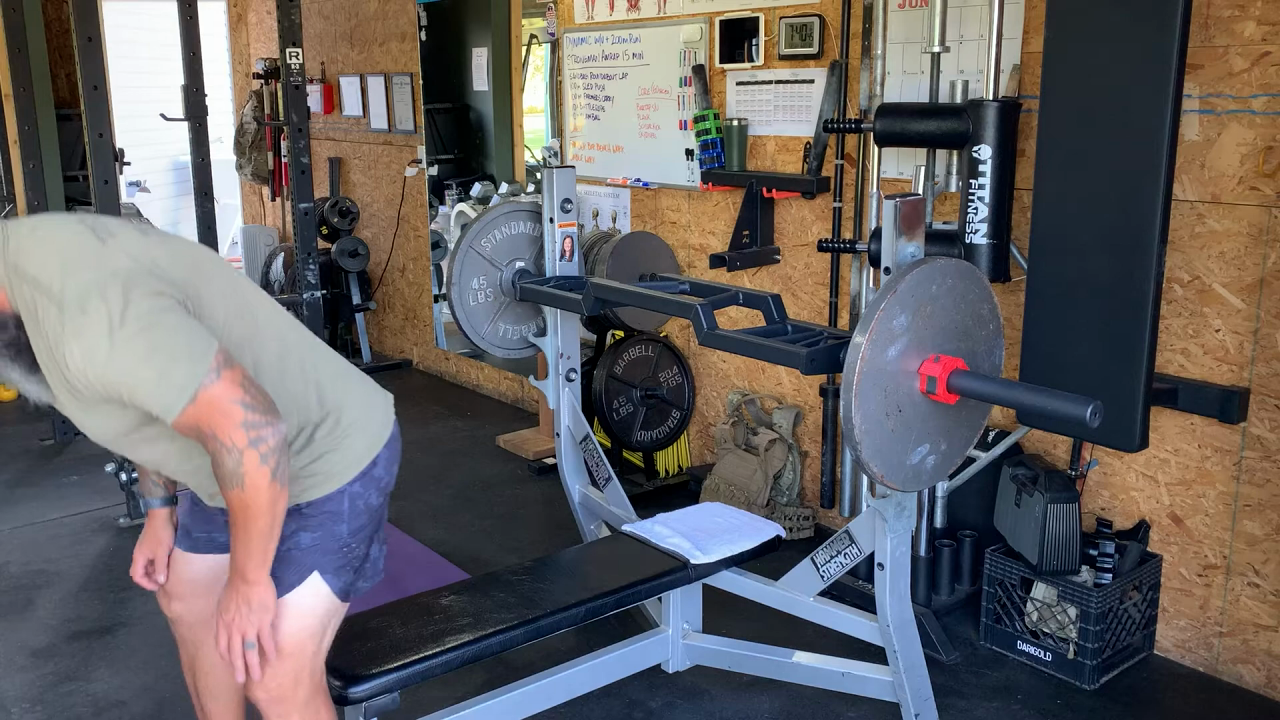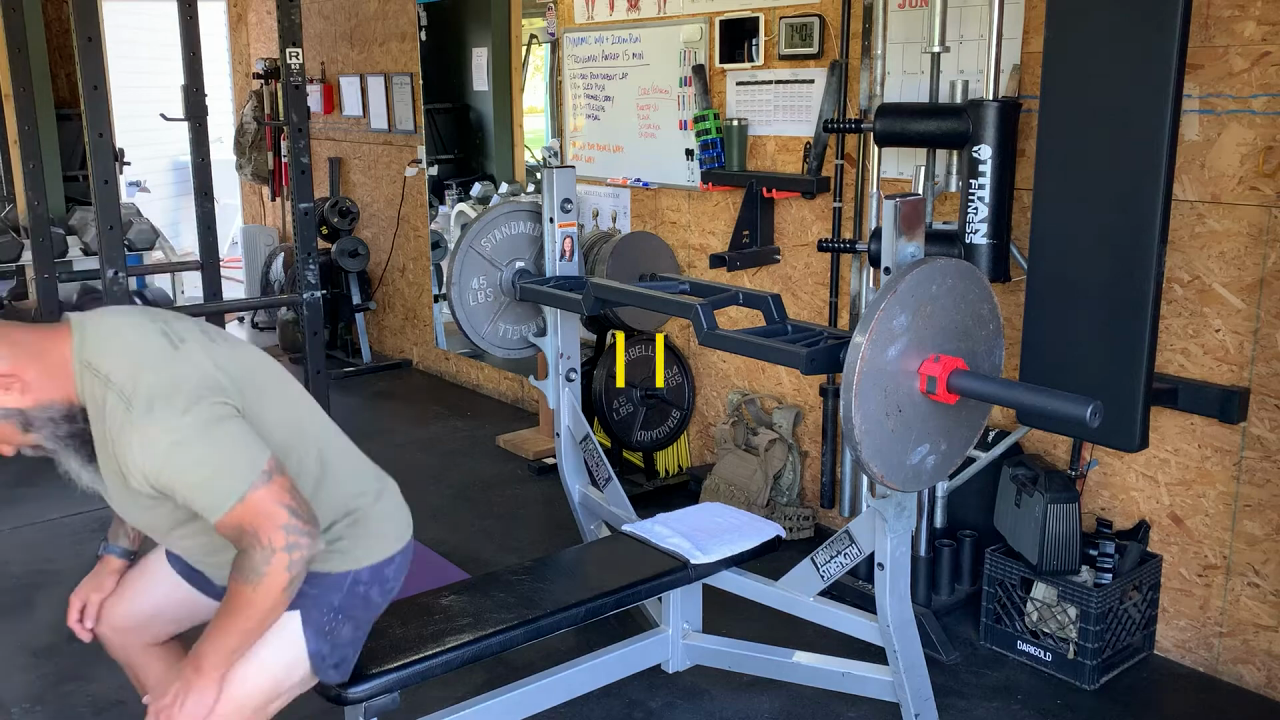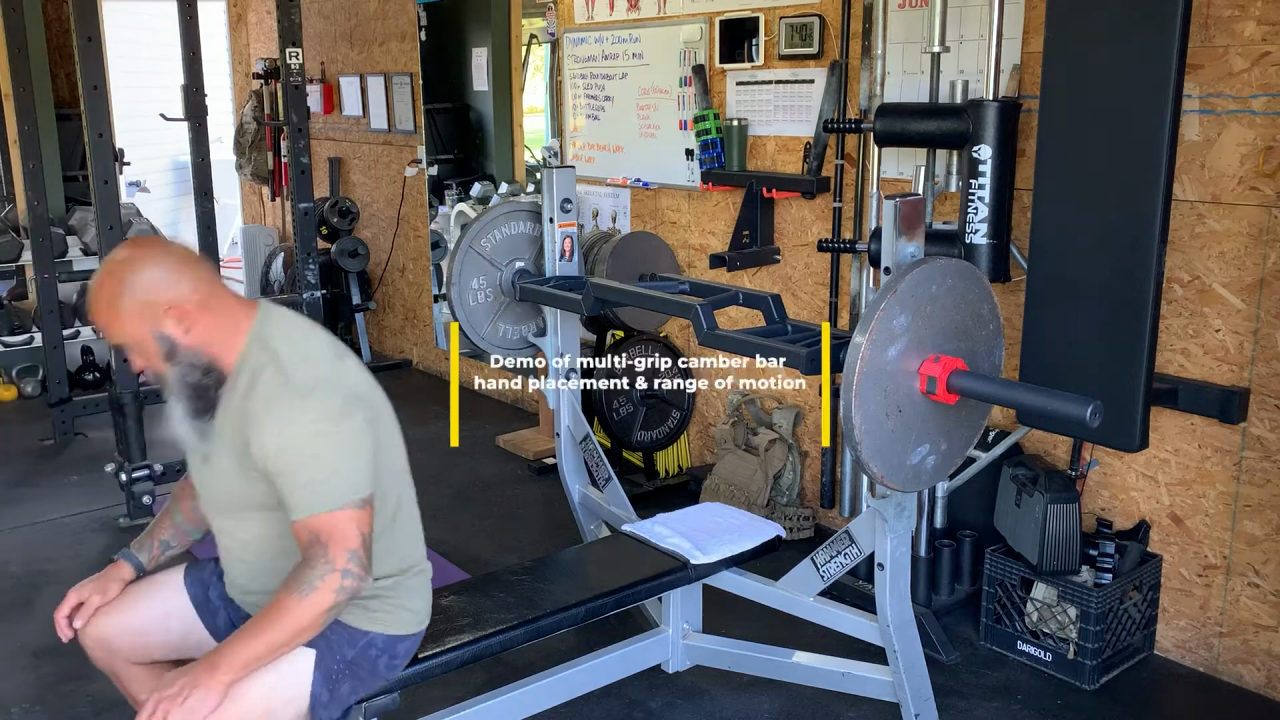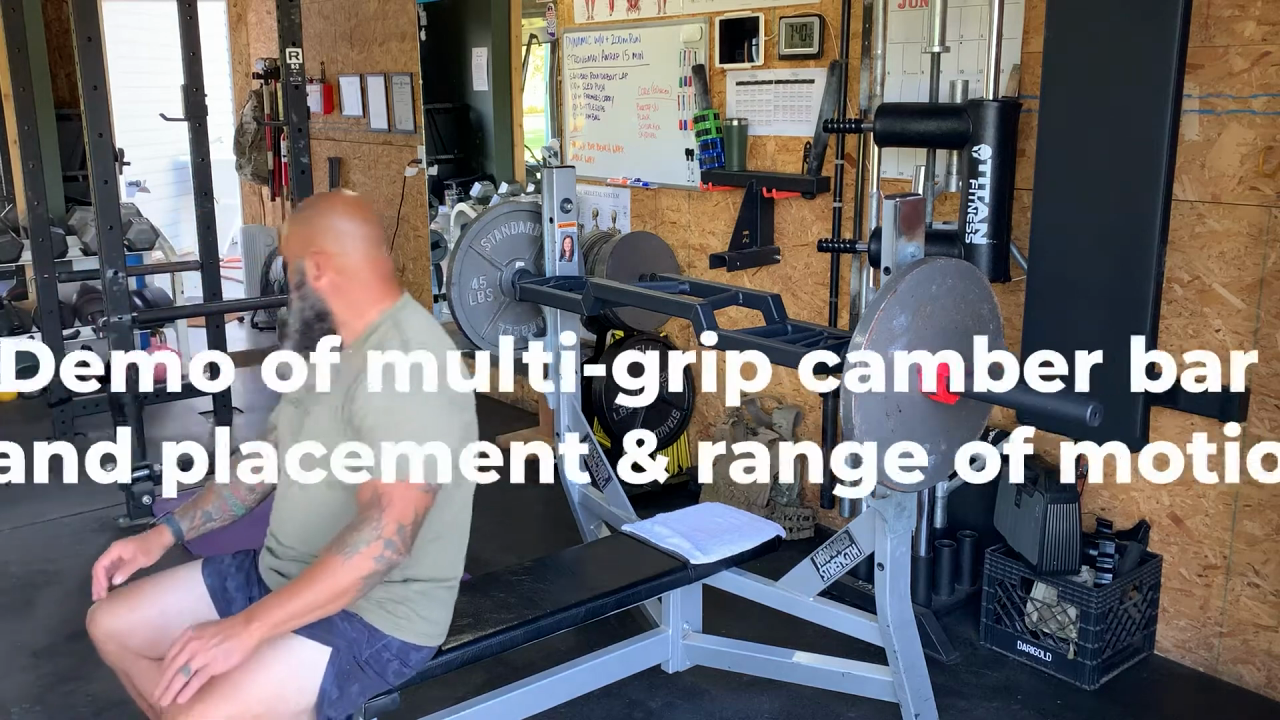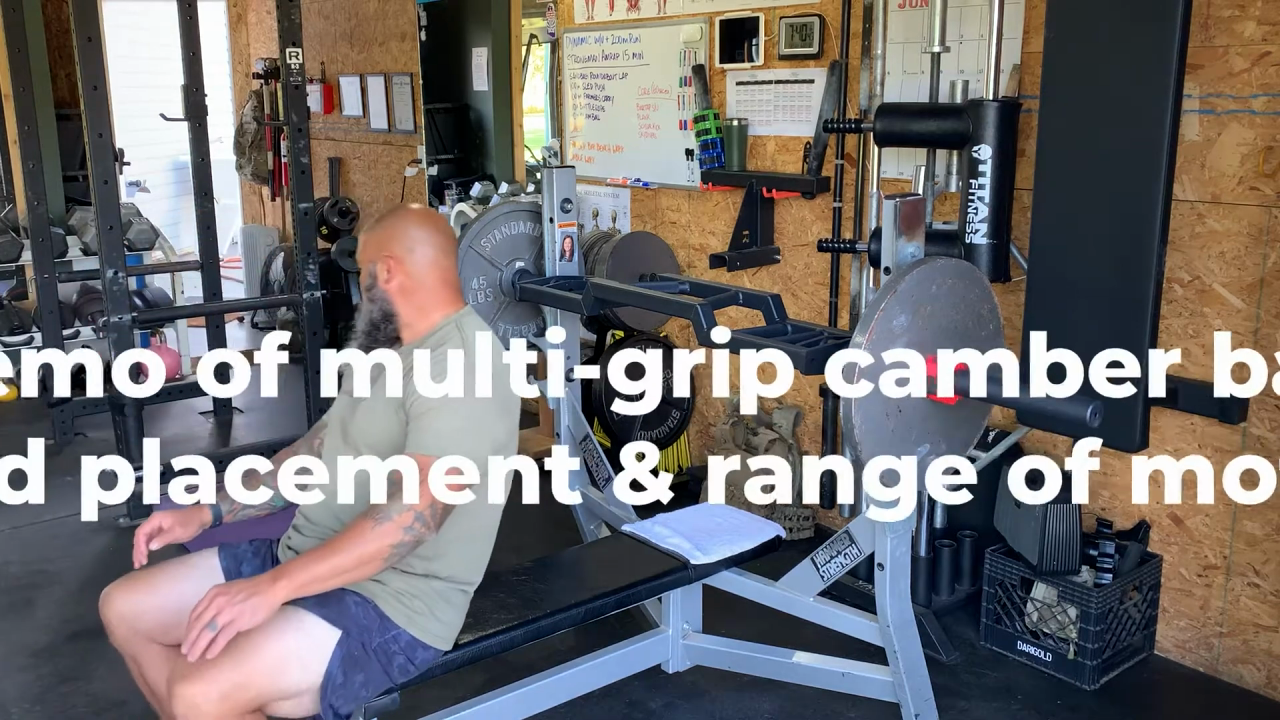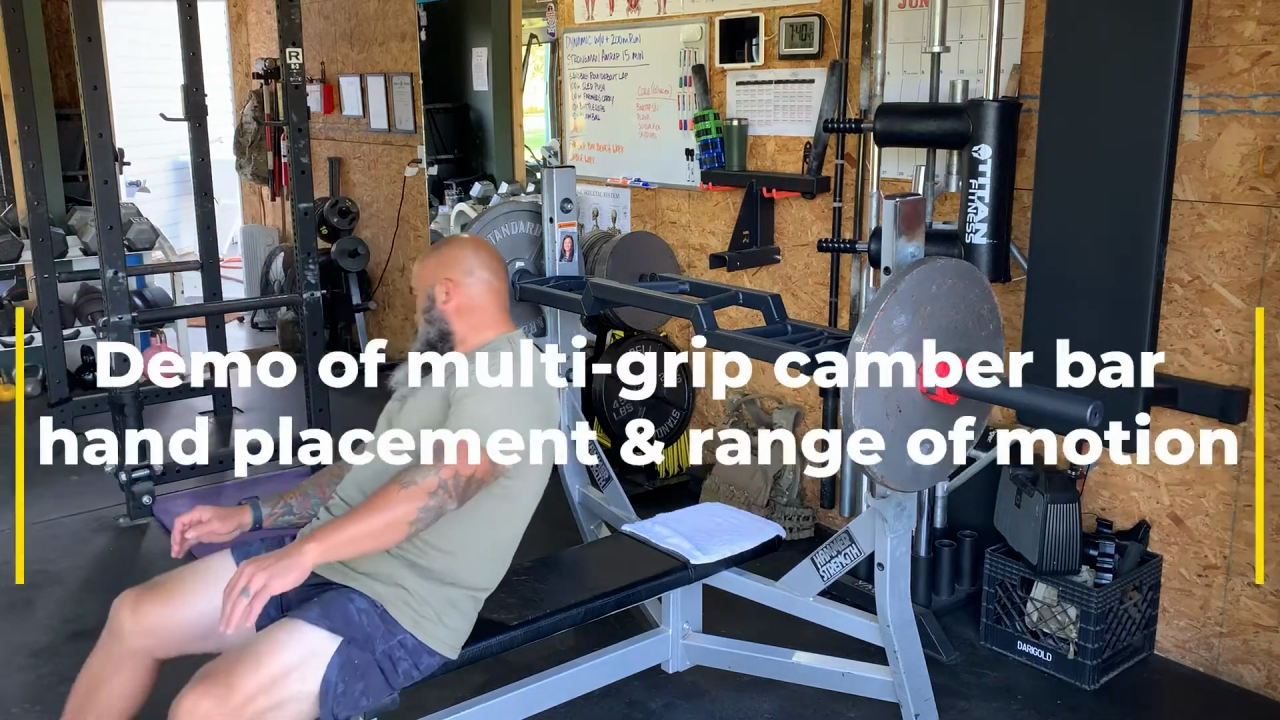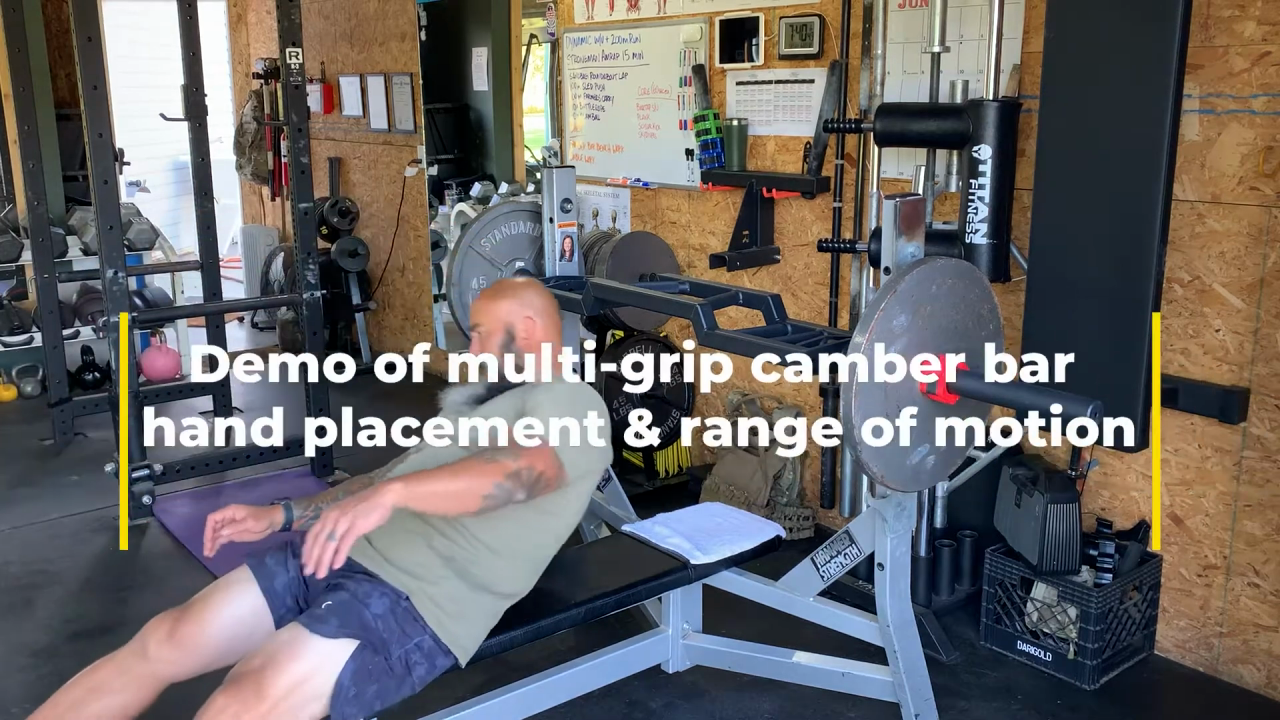
dt=0.4s
person 1, frame 1
left shoulder: (85, 307)
left elbow: (252, 429)
left wrist: (248, 580)
right wrist: (159, 510)
left hip: (327, 459)
right knee: (187, 601)
person 1, frame 2
left shoulder: (152, 411)
right shoulder: (91, 343)
left elbow: (284, 538)
left wrist: (204, 672)
right wrist: (113, 559)
left hip: (343, 550)
right knee: (120, 622)
person 1, frame 3
left shoulder: (297, 397)
right shoulder: (232, 349)
left elbow: (339, 569)
right elbow: (211, 472)
left wrist: (214, 675)
right wrist: (128, 566)
left hip: (359, 618)
right knee: (103, 629)
person 1, frame 4
right shoulder: (338, 345)
left elbow: (384, 539)
right elbow: (270, 452)
left wrist: (244, 631)
right wrist: (163, 535)
left hip: (377, 615)
right knee: (113, 623)
person 1, frame 5
left shoulder: (462, 367)
right shoulder: (393, 350)
left elbow: (413, 513)
right elbow: (317, 450)
left wrist: (271, 588)
right wrist: (206, 511)
left hip: (392, 607)
right knee: (124, 607)
person 1, frame 6
right shoulder: (453, 370)
left elbow: (439, 484)
left wrist: (302, 551)
right wrist: (248, 516)
left hip: (399, 612)
right hip: (329, 565)
right knee: (136, 616)
person 1, frame 7
left shoulder: (573, 406)
right shoulder: (492, 398)
left elbow: (515, 474)
right elbow: (389, 476)
left wrist: (392, 495)
right wrist: (279, 514)
left hip: (418, 608)
right hip: (352, 553)
right knee: (166, 641)
